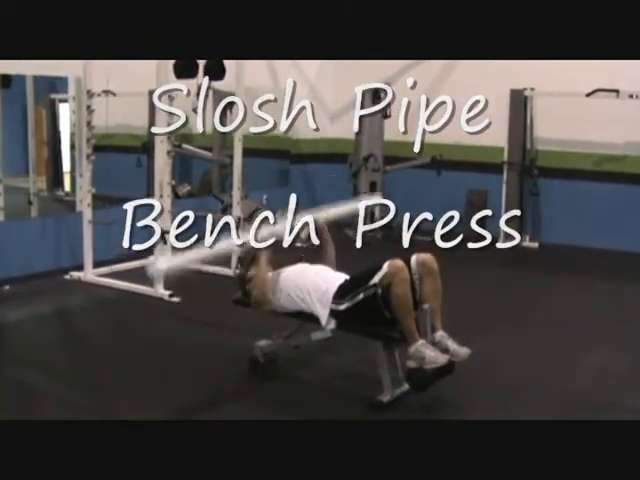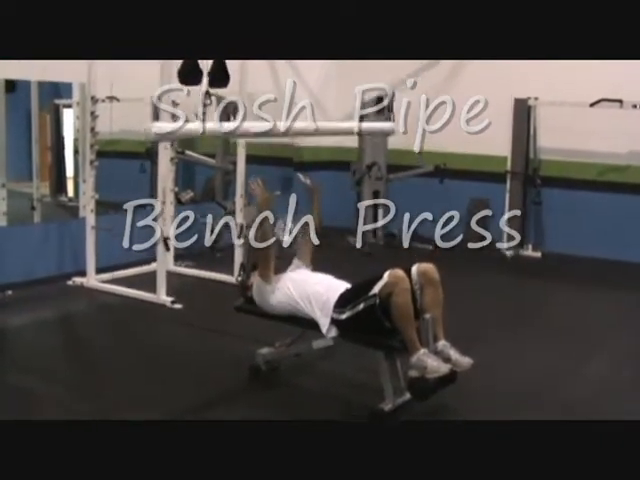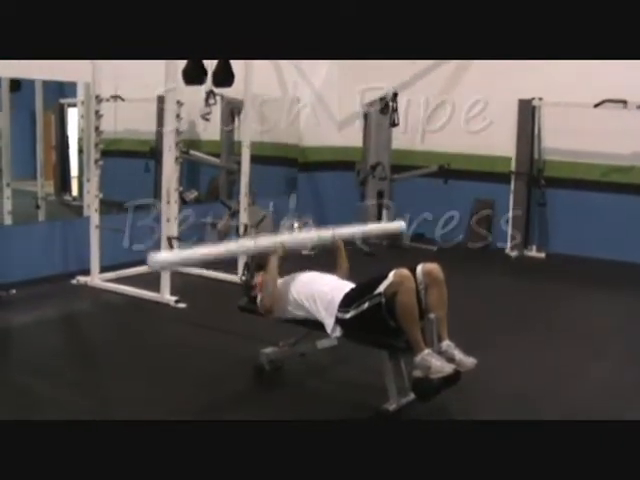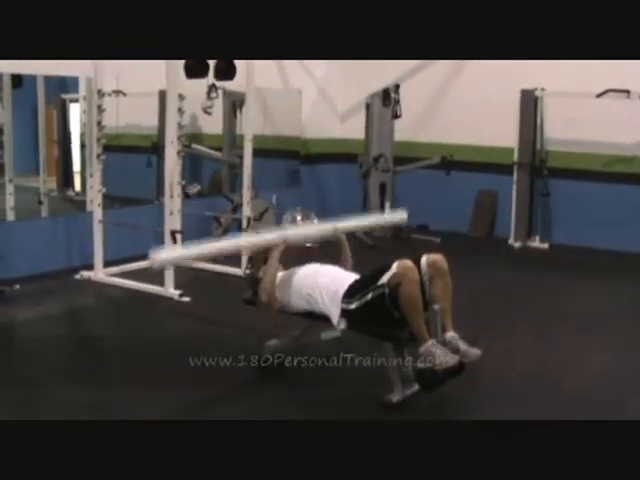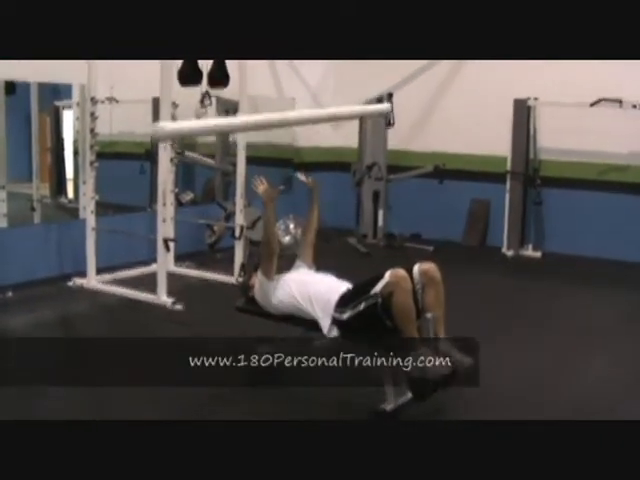
dt=0.4s
person 1, frame 1
left shoulder: (286, 274)
right shoulder: (263, 287)
left elbow: (330, 266)
right elbow: (258, 297)
left wrist: (323, 231)
right wrist: (261, 254)
left hip: (348, 287)
right hip: (337, 302)
left knee: (426, 261)
right knee: (396, 268)
left ankle: (439, 337)
right ankle: (416, 349)
person 1, frame 2
left shoulder: (292, 276)
right shoulder: (265, 294)
left elbow: (308, 237)
right elbow: (264, 251)
left wrist: (314, 196)
right wrist: (263, 209)
left hip: (351, 300)
right hip: (339, 311)
left knee: (427, 272)
right knee: (396, 278)
left ankle: (440, 346)
right ankle: (417, 358)
person 1, frame 3
left shoulder: (295, 282)
right shoulder: (269, 299)
left elbow: (342, 275)
right elbow: (268, 305)
left wrist: (339, 244)
right wrist: (273, 259)
left hip: (354, 298)
right hip: (343, 310)
left knee: (431, 271)
right knee: (401, 277)
left ankle: (444, 345)
right ankle: (421, 358)
person 1, frame 4
left shoulder: (298, 274)
right shoulder: (277, 284)
left elbow: (347, 268)
right elbow: (266, 298)
left wrist: (342, 239)
right wrist: (275, 252)
left hip: (359, 289)
right hip: (349, 304)
left knee: (436, 262)
right knee: (405, 269)
left ankle: (449, 338)
right ankle: (427, 349)
person 1, frame 5
left shoulder: (296, 277)
right shoulder: (266, 293)
left elbow: (308, 240)
right elbow: (269, 251)
left wrist: (314, 196)
right wrist: (269, 205)
left hip: (353, 298)
left knee: (428, 271)
right knee: (398, 278)
